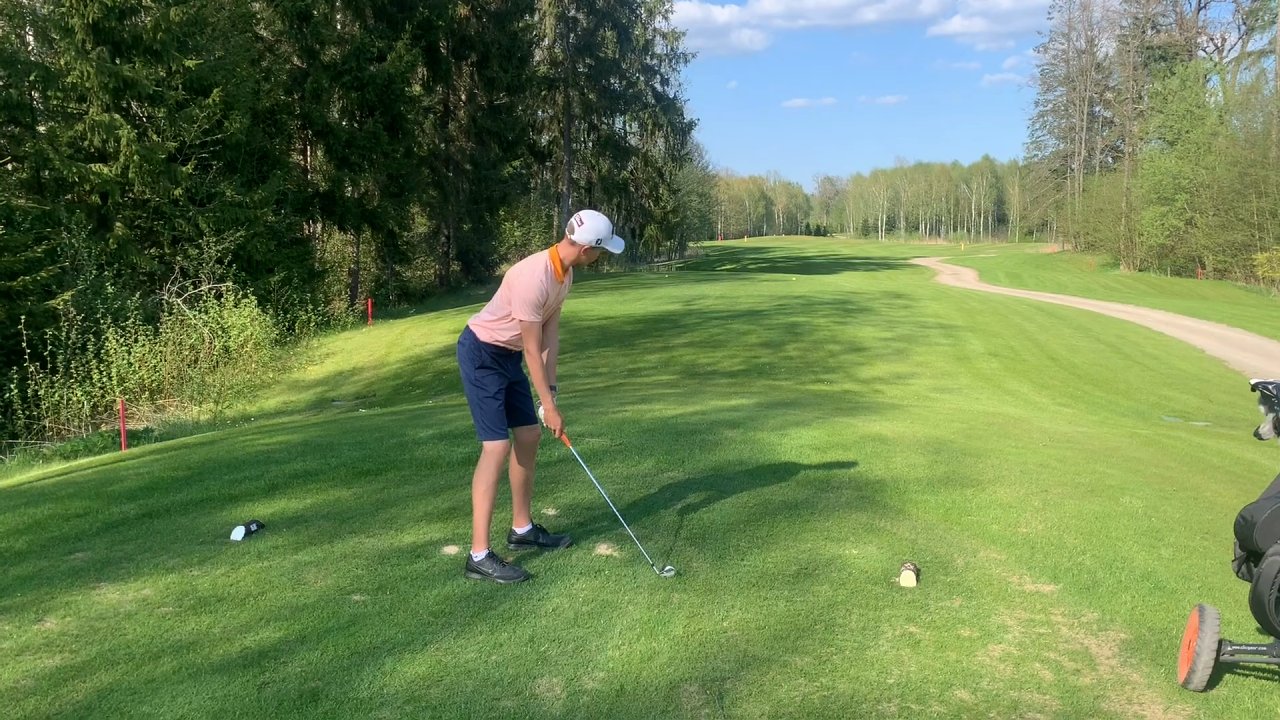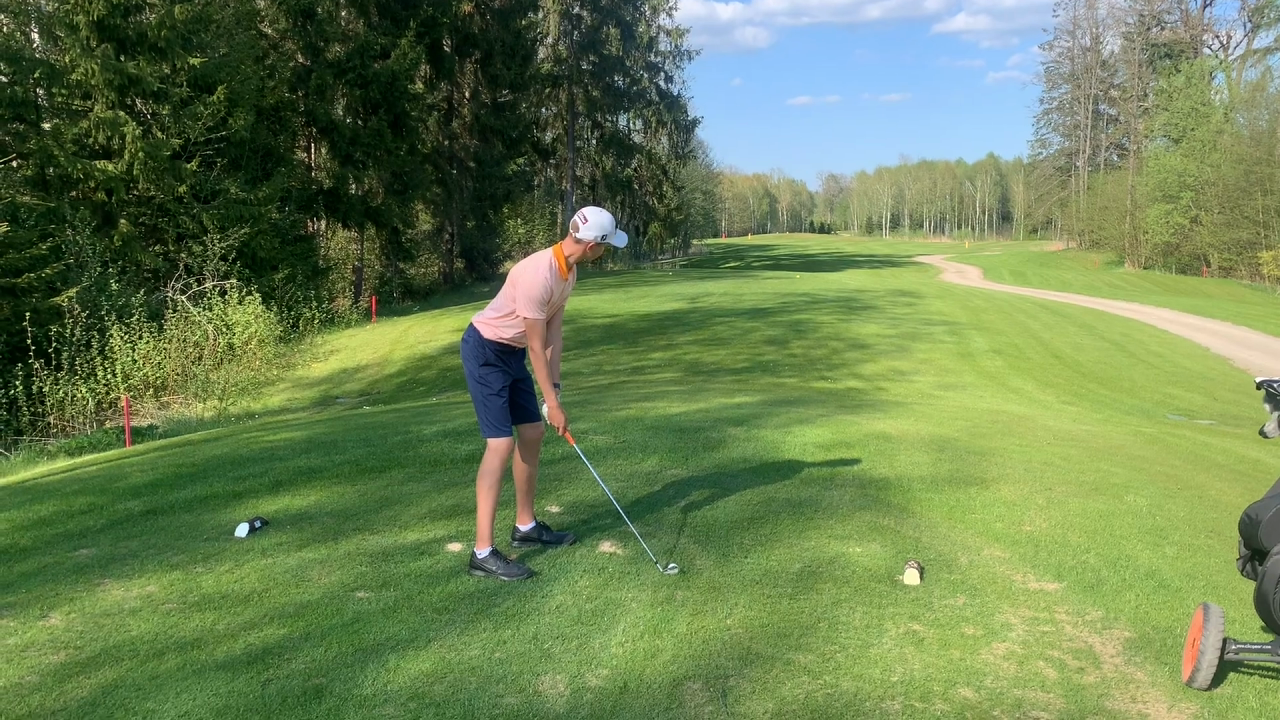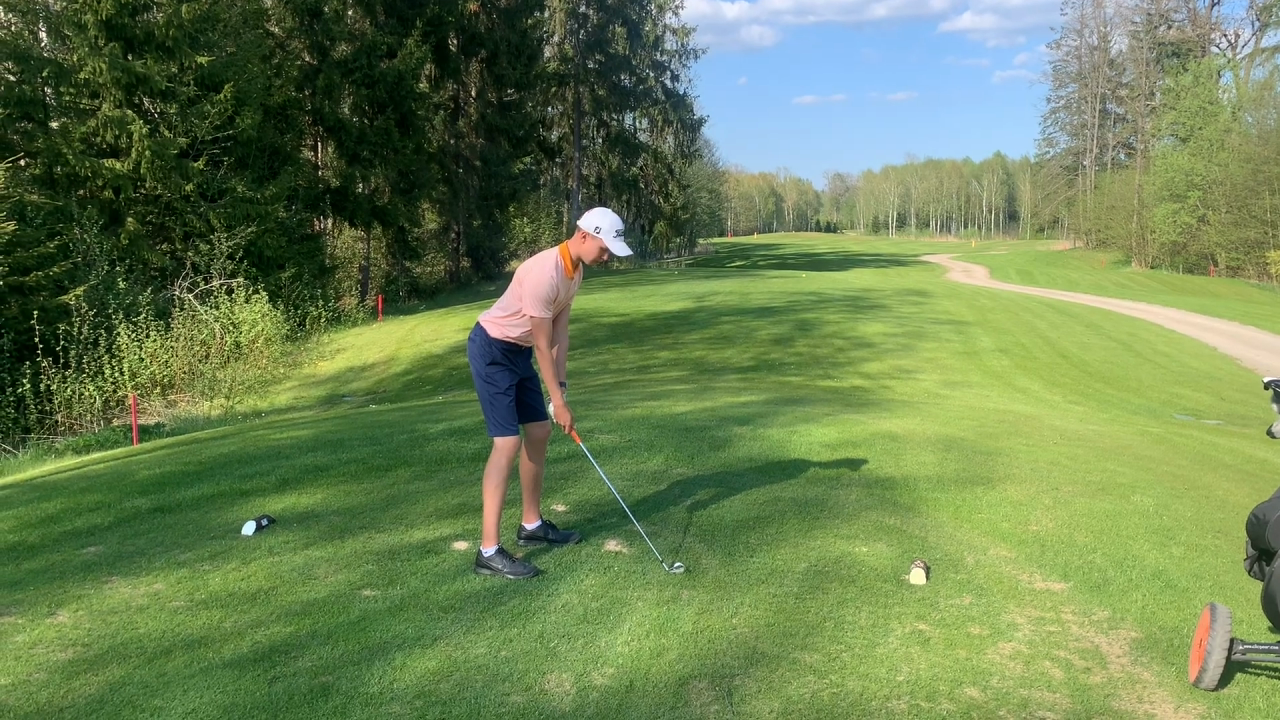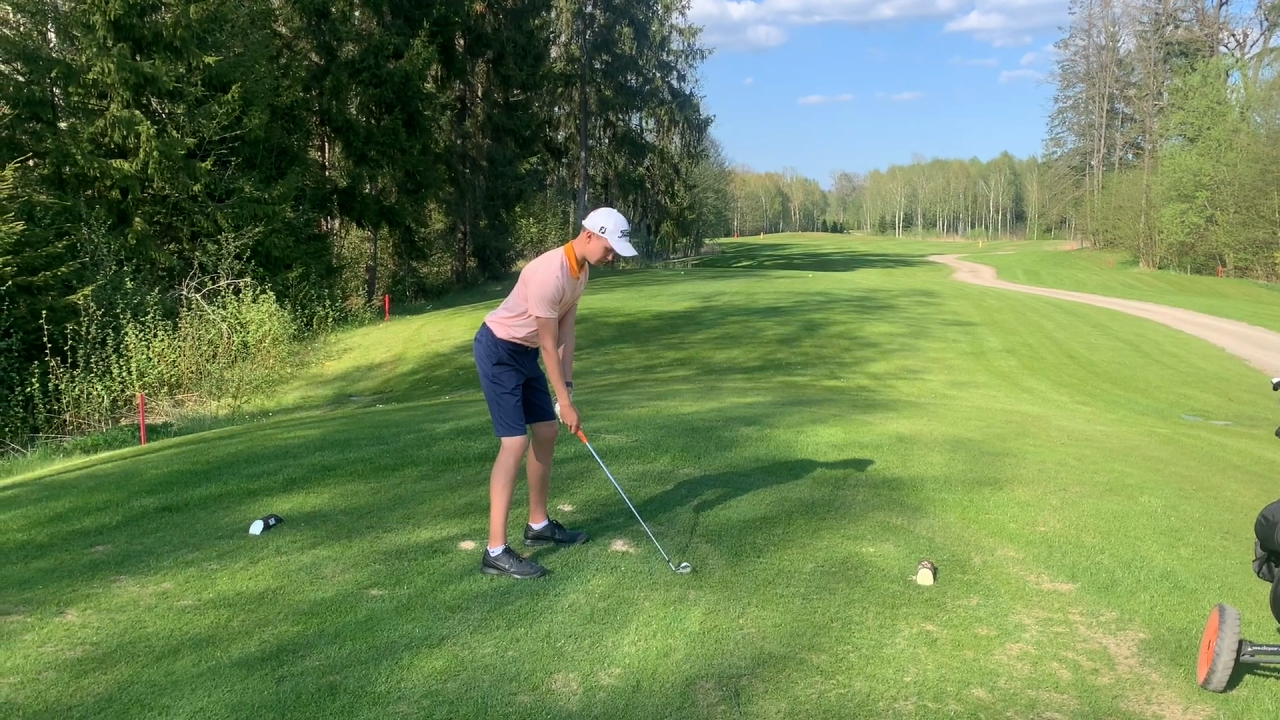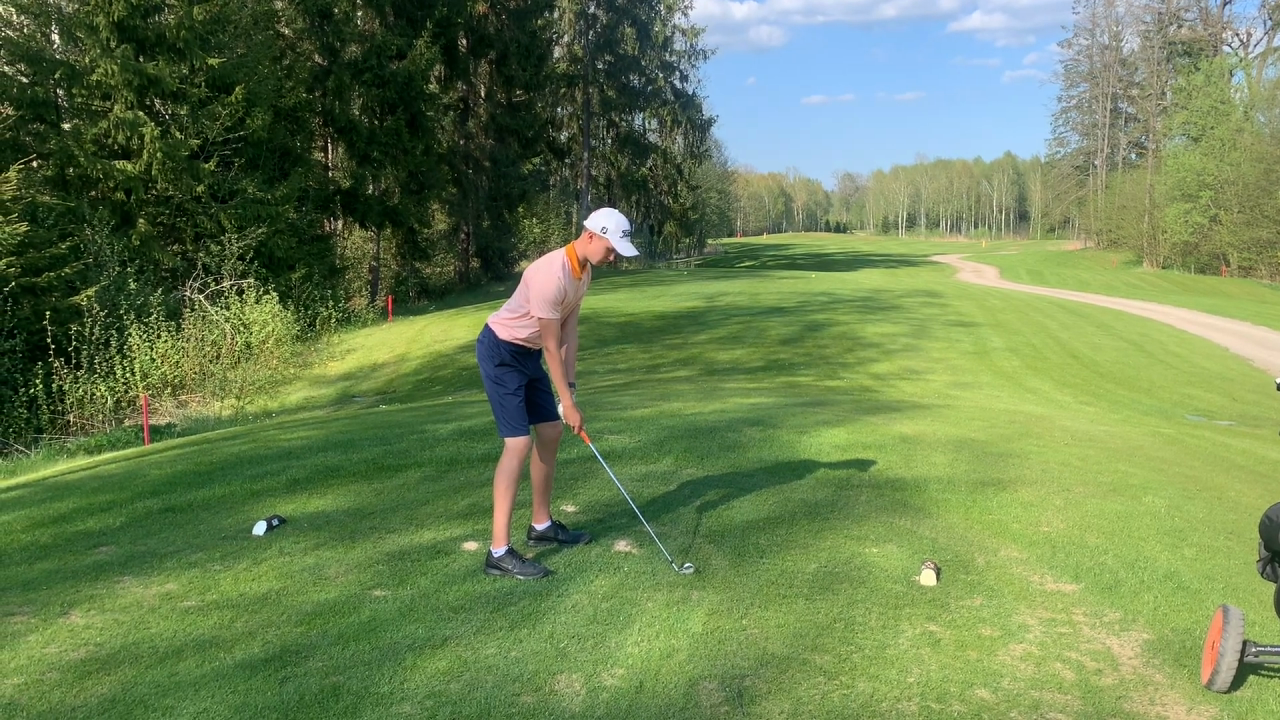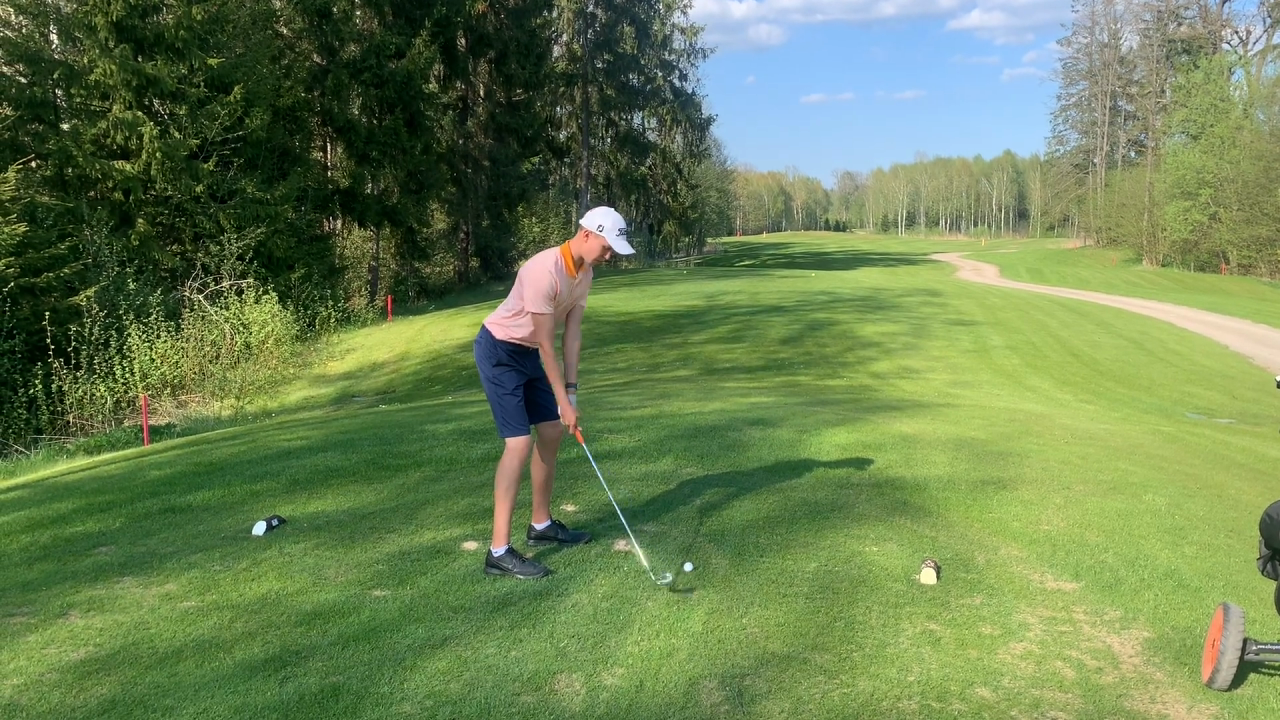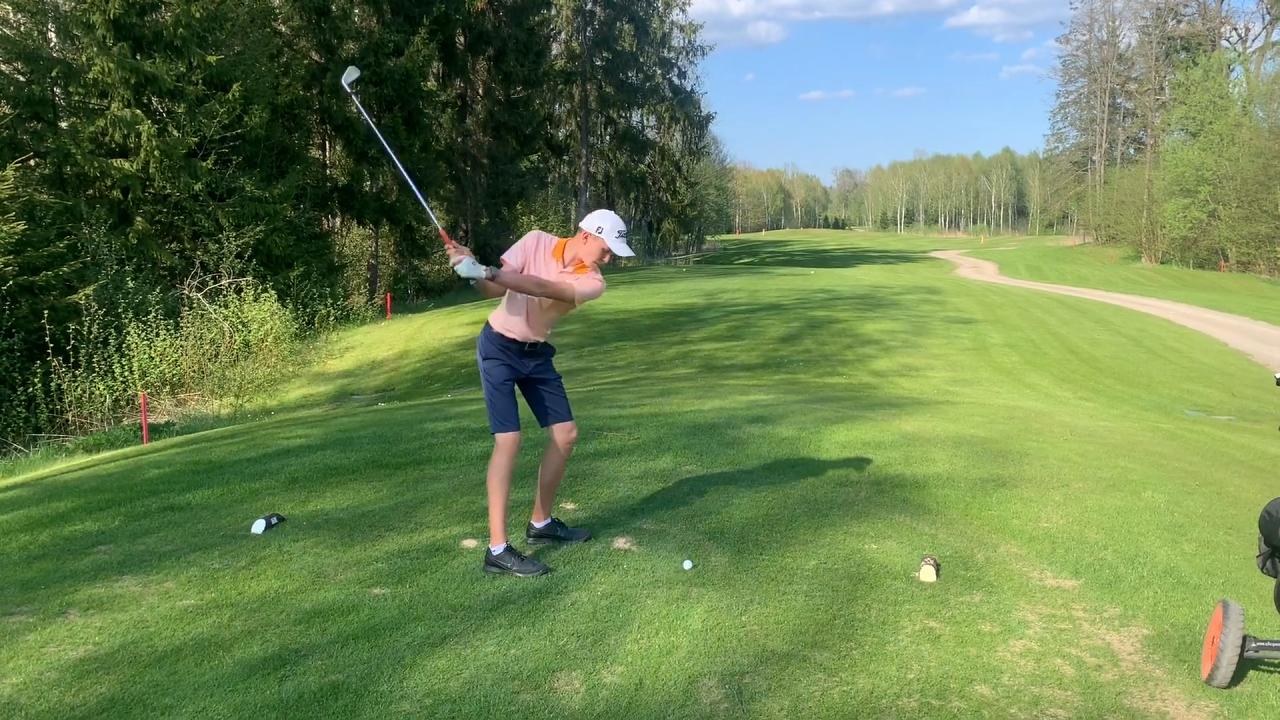
dt=0.4s
person 1, frame 1
left shoulder: (565, 273)
right shoulder: (533, 277)
left elbow: (550, 334)
right elbow: (532, 348)
left wrist: (551, 391)
right wrist: (549, 406)
left hip: (507, 354)
right hip: (481, 353)
left knee: (529, 435)
right knee: (497, 446)
left ankle: (522, 529)
right ankle: (479, 555)
person 1, frame 2
left shoulder: (569, 271)
right shoulder: (538, 274)
left elbow: (554, 332)
right elbow: (537, 346)
left wrist: (555, 388)
right wrist: (553, 404)
left hip: (511, 351)
right hip: (485, 351)
left knee: (533, 432)
right knee: (502, 443)
left ankle: (526, 526)
right ankle: (483, 552)
person 1, frame 3
left shoulder: (575, 269)
right shoulder: (544, 272)
left elbow: (560, 331)
right elbow: (543, 344)
left wrist: (561, 388)
right wrist: (558, 401)
left hip: (518, 350)
right hip: (492, 349)
left knee: (539, 431)
right knee: (508, 442)
left ankle: (531, 524)
right ankle: (489, 551)
person 1, frame 4
left shoulder: (581, 270)
right shoulder: (549, 273)
left elbow: (567, 331)
right elbow: (549, 344)
left wrist: (567, 387)
right wrist: (565, 401)
left hip: (524, 351)
right hip: (499, 350)
left knee: (546, 431)
right knee: (515, 442)
left ankle: (539, 524)
right ankle: (496, 551)
person 1, frame 5
left shoulder: (584, 271)
right shoulder: (551, 275)
left elbow: (569, 331)
right elbow: (552, 346)
left wrist: (571, 388)
right wrist: (568, 402)
left hip: (527, 352)
right hip: (501, 350)
left knee: (550, 431)
right knee: (519, 443)
left ankle: (541, 525)
right ankle: (499, 551)
person 1, frame 6
left shoulder: (584, 274)
right shoulder: (543, 269)
left elbow: (571, 331)
right elbow: (543, 340)
left wrist: (571, 389)
right wrist: (563, 401)
left hip: (528, 352)
right hip: (499, 350)
left knee: (551, 432)
right knee: (520, 444)
left ankle: (541, 524)
right ankle: (499, 551)
person 1, frame 7
left shoulder: (592, 284)
right shoulder: (537, 241)
left elbow: (542, 288)
right elbow: (494, 288)
left wrist: (488, 272)
right wrist: (471, 266)
left hip: (535, 354)
right hip: (498, 348)
left knee: (565, 436)
right knee: (509, 442)
left ankle: (541, 523)
right ankle: (497, 549)
